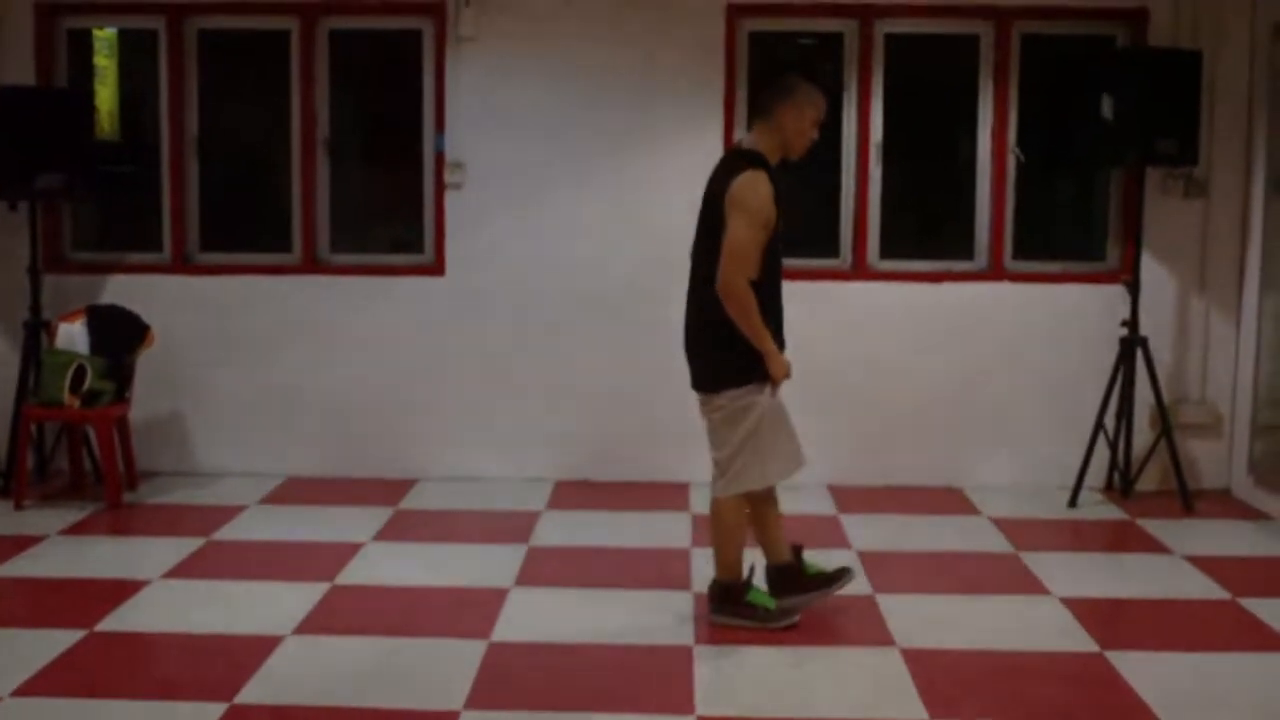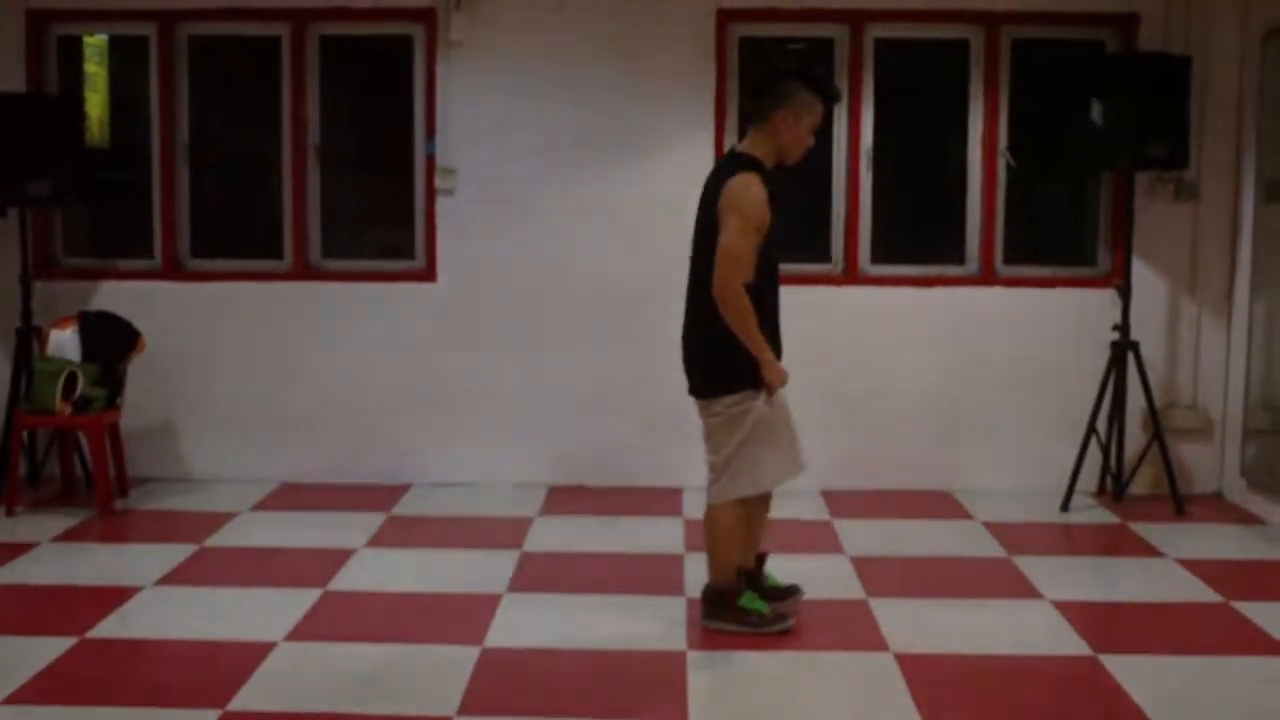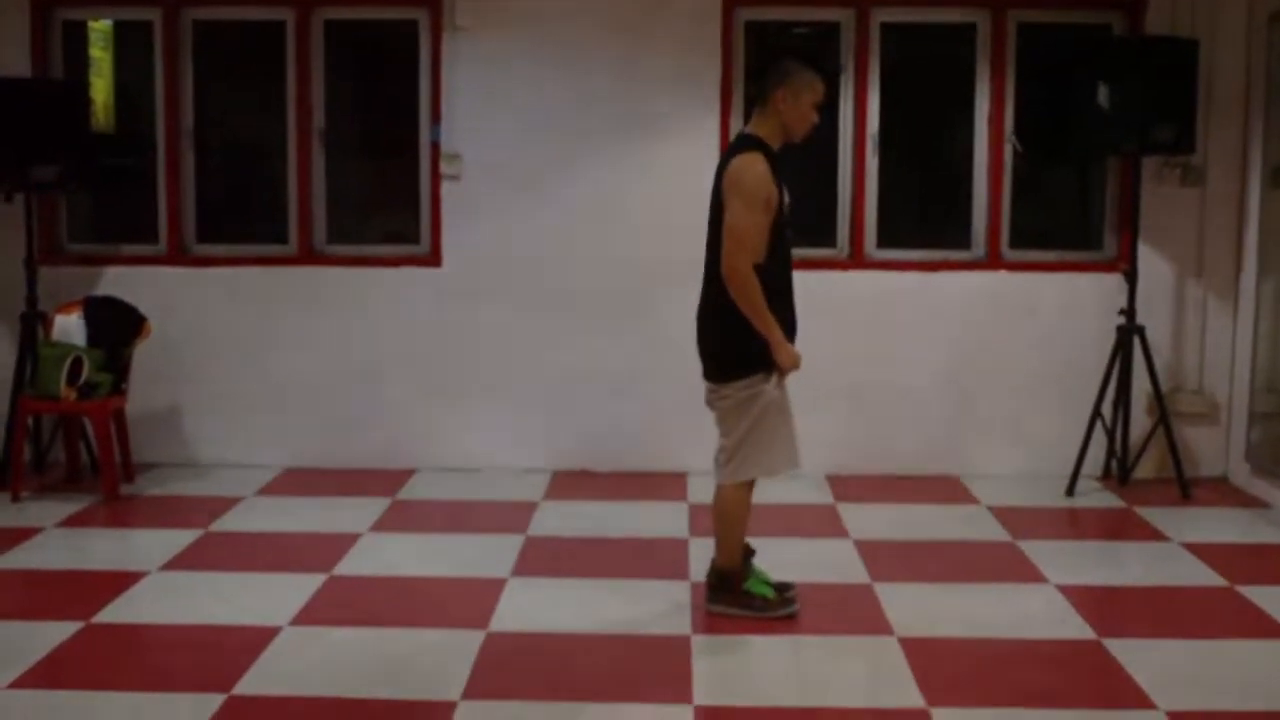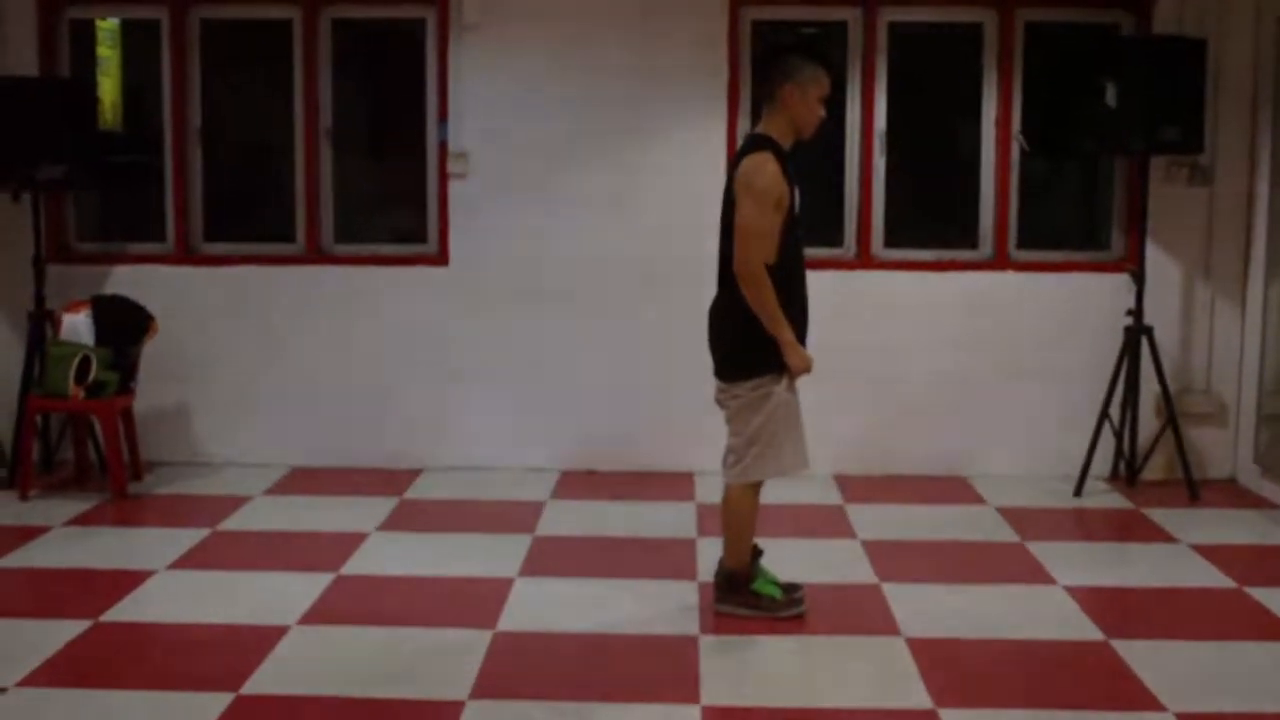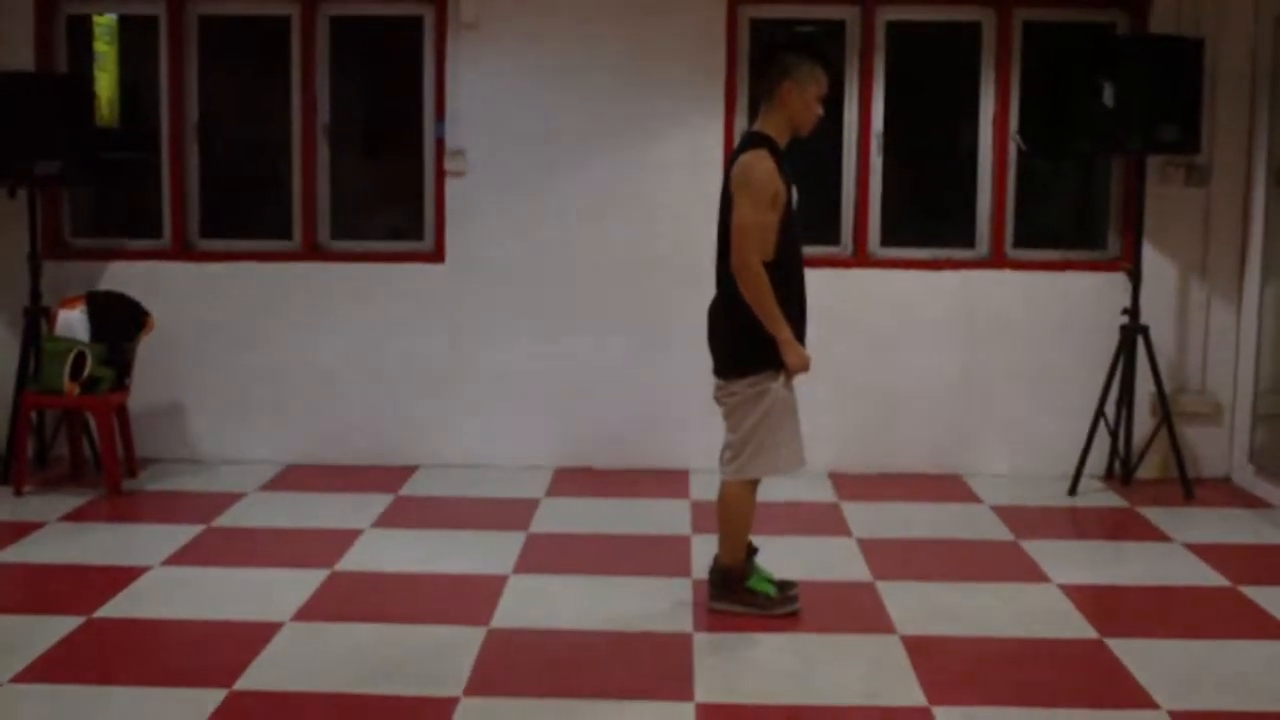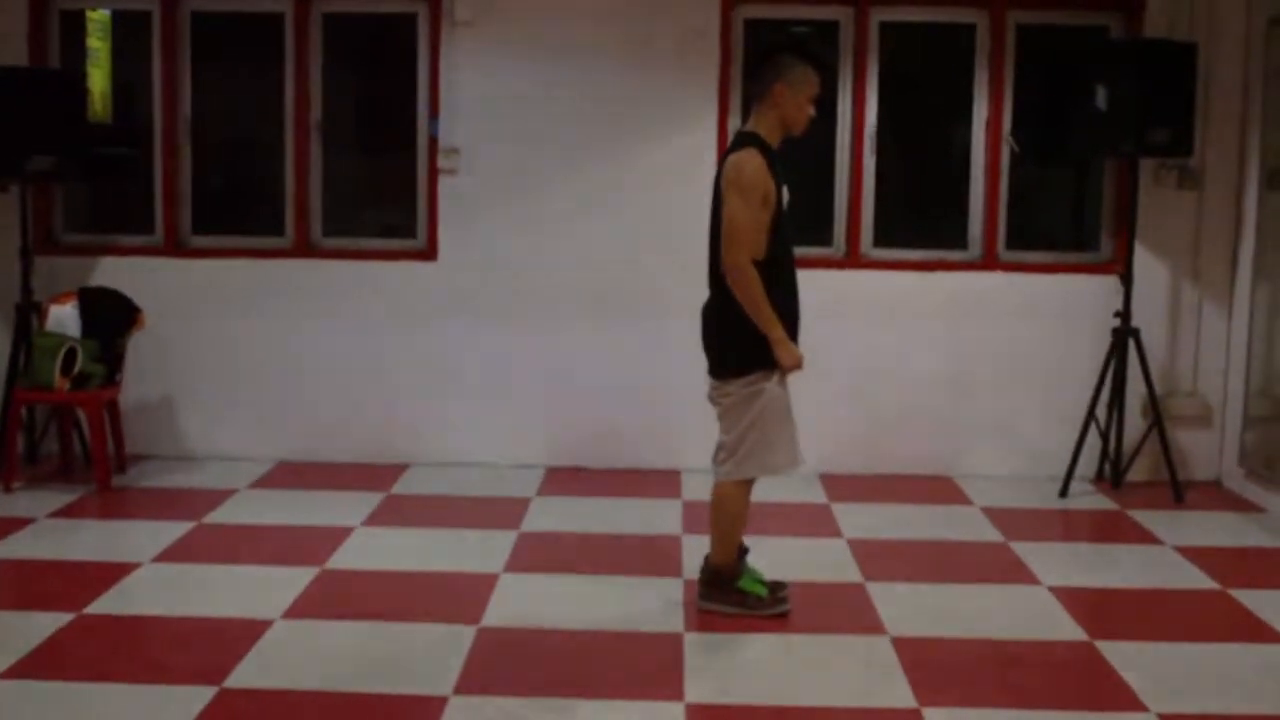
dt=0.3s
person 1, frame 1
left shoulder: (736, 166)
right shoulder: (753, 183)
right elbow: (731, 283)
right wrist: (770, 352)
left hip: (736, 351)
right hip: (731, 355)
left knee: (760, 466)
right knee: (739, 475)
left ankle: (785, 571)
right ankle: (730, 594)
person 1, frame 2
left shoulder: (737, 174)
right shoulder: (747, 188)
right elbow: (727, 288)
right wrist: (766, 359)
left hip: (738, 358)
right hip: (730, 362)
left knee: (759, 472)
right knee: (734, 482)
left ankle: (747, 575)
right ankle: (723, 599)
person 1, frame 3
left shoulder: (756, 160)
right shoulder: (752, 167)
right elbow: (735, 268)
left wrist: (772, 339)
right wrist: (778, 341)
left hip: (748, 341)
right hip: (742, 345)
left knee: (745, 463)
right knee: (739, 466)
left ankle: (735, 566)
right ankle: (727, 584)
person 1, frame 4
left shoulder: (766, 159)
right shoulder: (763, 166)
right elbow: (748, 267)
left wrist: (783, 341)
right wrist: (789, 343)
left hip: (757, 342)
right hip: (754, 346)
left knee: (751, 465)
right knee: (748, 467)
left ankle: (743, 568)
right ankle: (735, 584)
person 1, frame 5
left shoulder: (764, 158)
right shoulder: (759, 164)
right elbow: (746, 265)
left wrist: (780, 338)
right wrist: (787, 340)
left hip: (757, 340)
right hip: (753, 343)
left knee: (749, 462)
right knee: (745, 464)
left ankle: (737, 565)
right ankle: (730, 581)
person 1, frame 6
left shoulder: (760, 159)
right shoulder: (749, 163)
right elbow: (736, 264)
left wrist: (775, 337)
right wrist: (779, 339)
left hip: (752, 340)
right hip: (746, 343)
left knee: (743, 462)
right knee: (741, 464)
left ankle: (727, 566)
right ankle: (720, 581)
